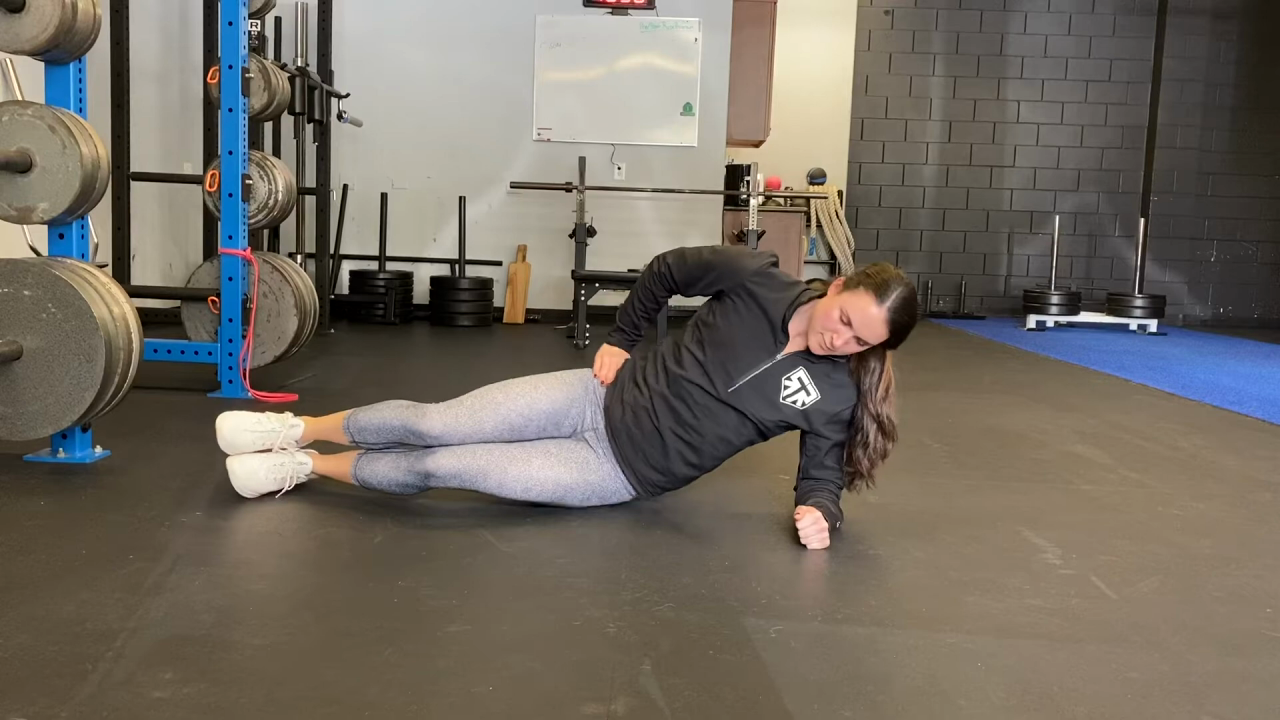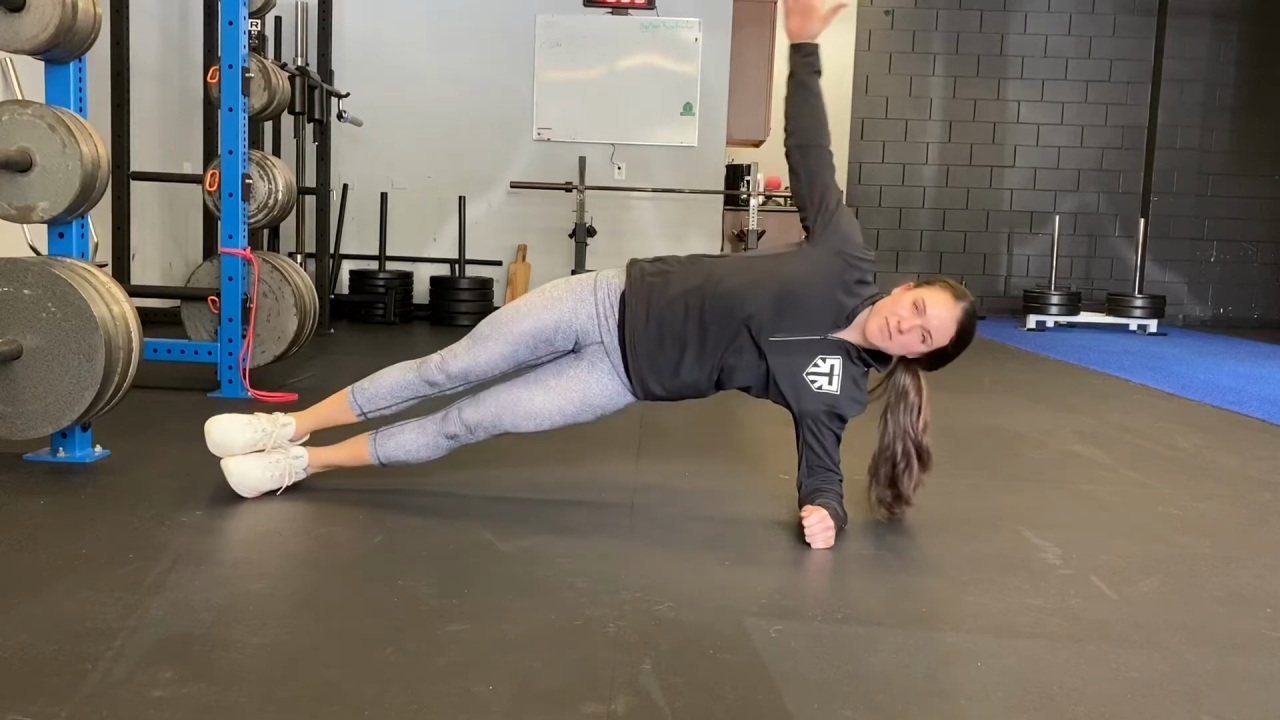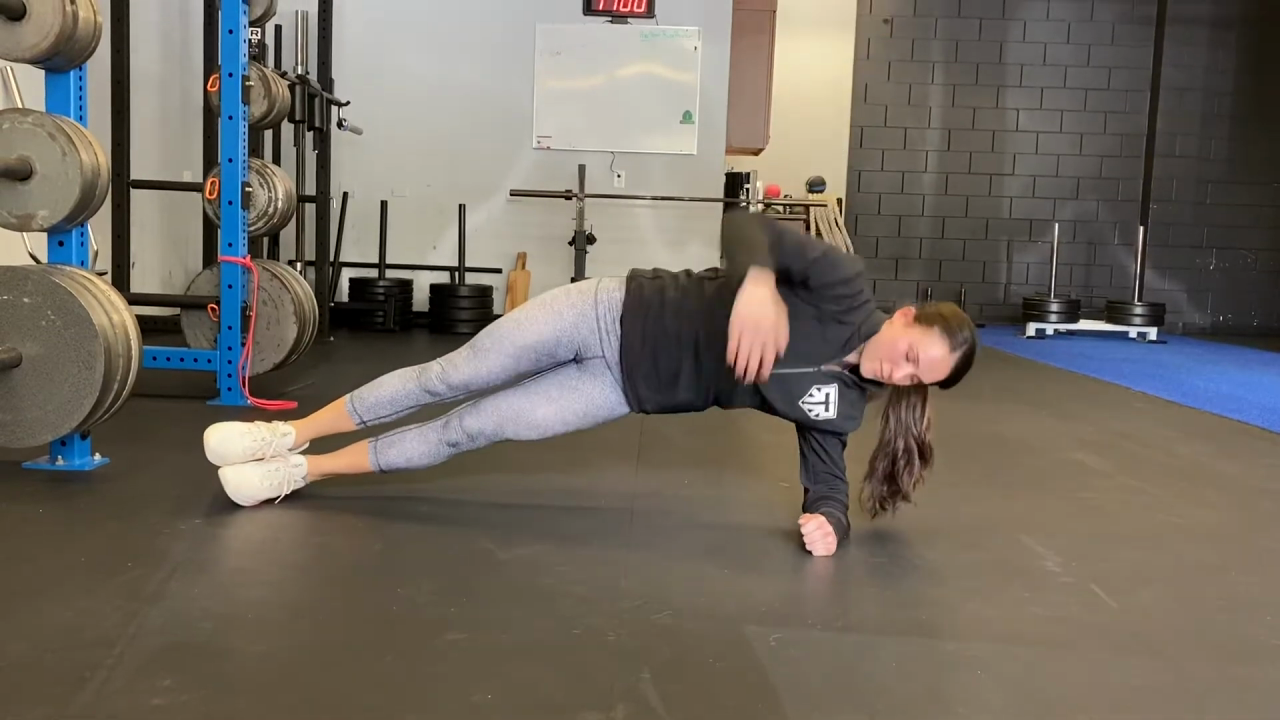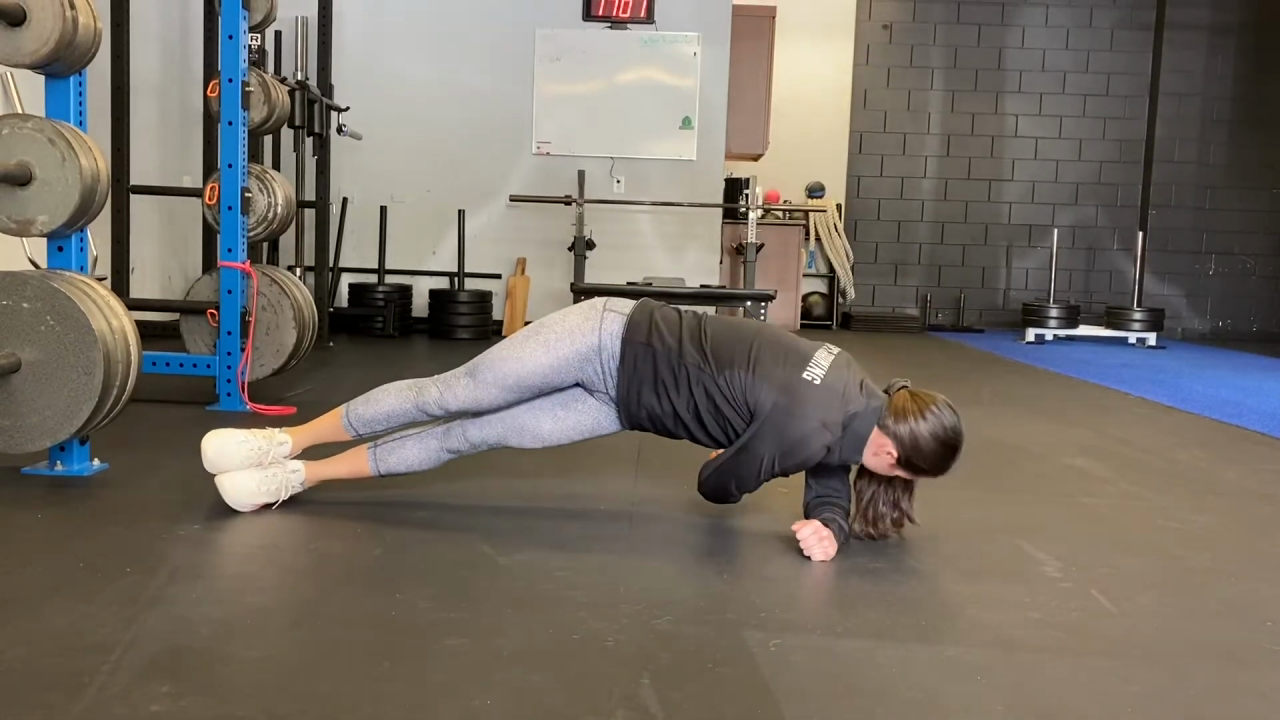
dt=1s
person 1, frame 1
left shoulder: (837, 398)
right shoulder: (758, 280)
left elbow: (823, 474)
right elbow: (665, 271)
left wrist: (818, 510)
right wrist: (618, 340)
left hip: (623, 471)
right hip: (605, 396)
left knee: (442, 468)
right knee: (432, 424)
left ankle: (306, 467)
right ankle: (299, 427)
person 1, frame 2
left shoulder: (836, 387)
right shoulder: (846, 262)
left elbow: (820, 459)
right elbow: (809, 155)
left wrist: (822, 512)
left hip: (627, 375)
right hip: (613, 300)
left knee: (464, 424)
right knee: (446, 372)
left ankle: (302, 465)
right ankle: (289, 428)
person 1, frame 3
left shoulder: (838, 407)
right shoulder: (844, 295)
left elbow: (823, 474)
right elbow: (752, 225)
left wrist: (822, 516)
right wrist: (758, 283)
left hip: (629, 390)
right hip: (617, 314)
left knee: (465, 430)
right knee: (448, 378)
left ankle: (302, 472)
right ankle: (288, 433)
person 1, frame 4
left shoulder: (855, 402)
right shoulder: (810, 424)
left elbow: (828, 485)
right elbow: (719, 483)
left wrist: (827, 525)
right wrist: (737, 468)
left hip: (617, 404)
right hip: (613, 342)
left knee: (466, 436)
right knee: (449, 396)
left ankle: (302, 474)
right ankle: (289, 438)
